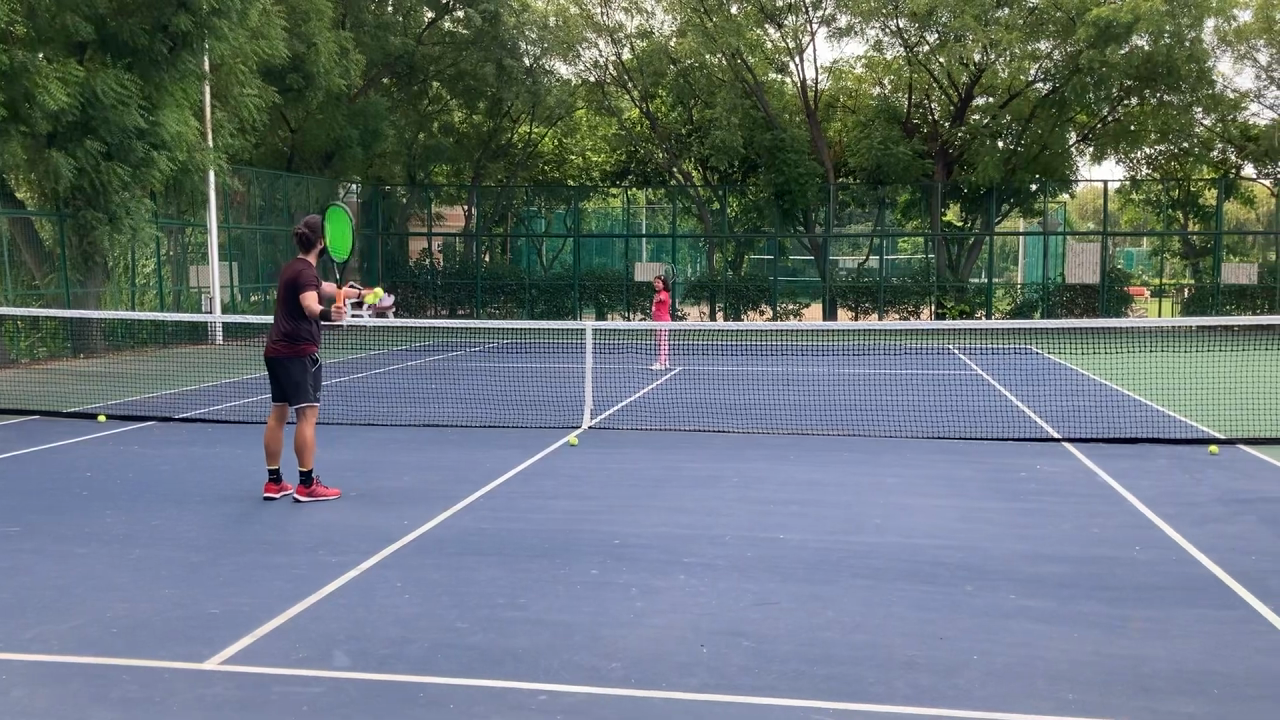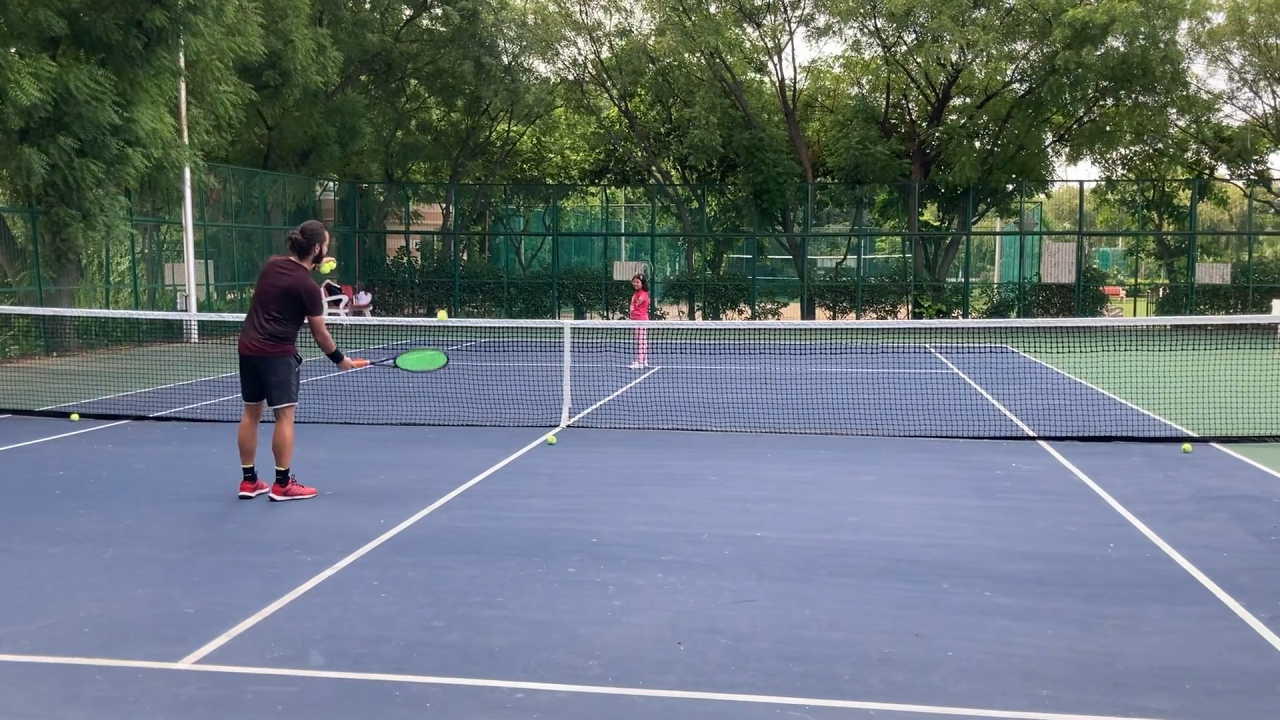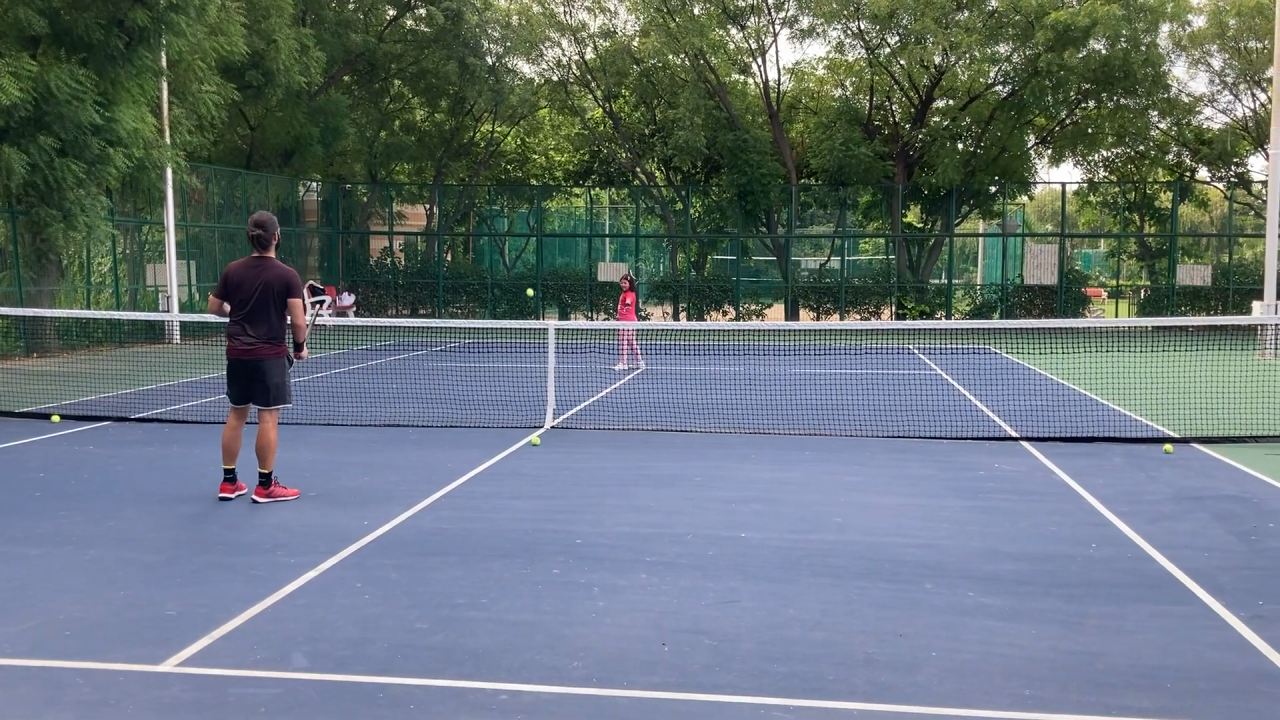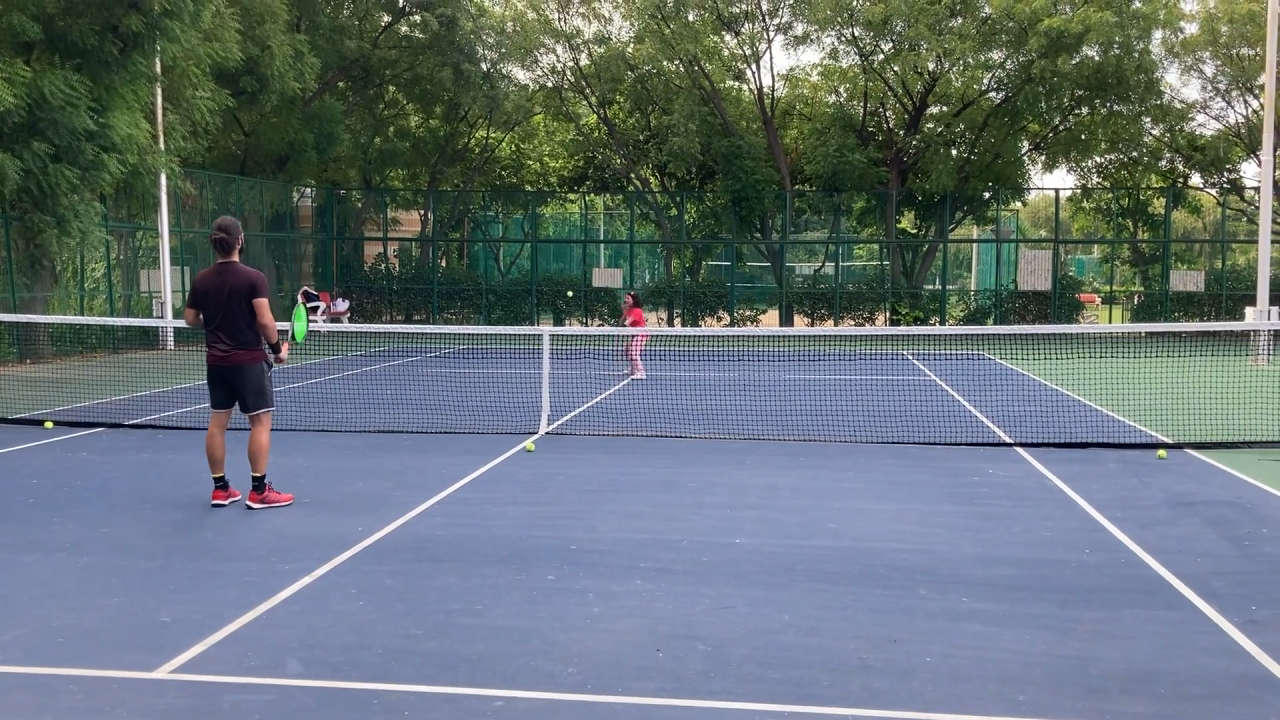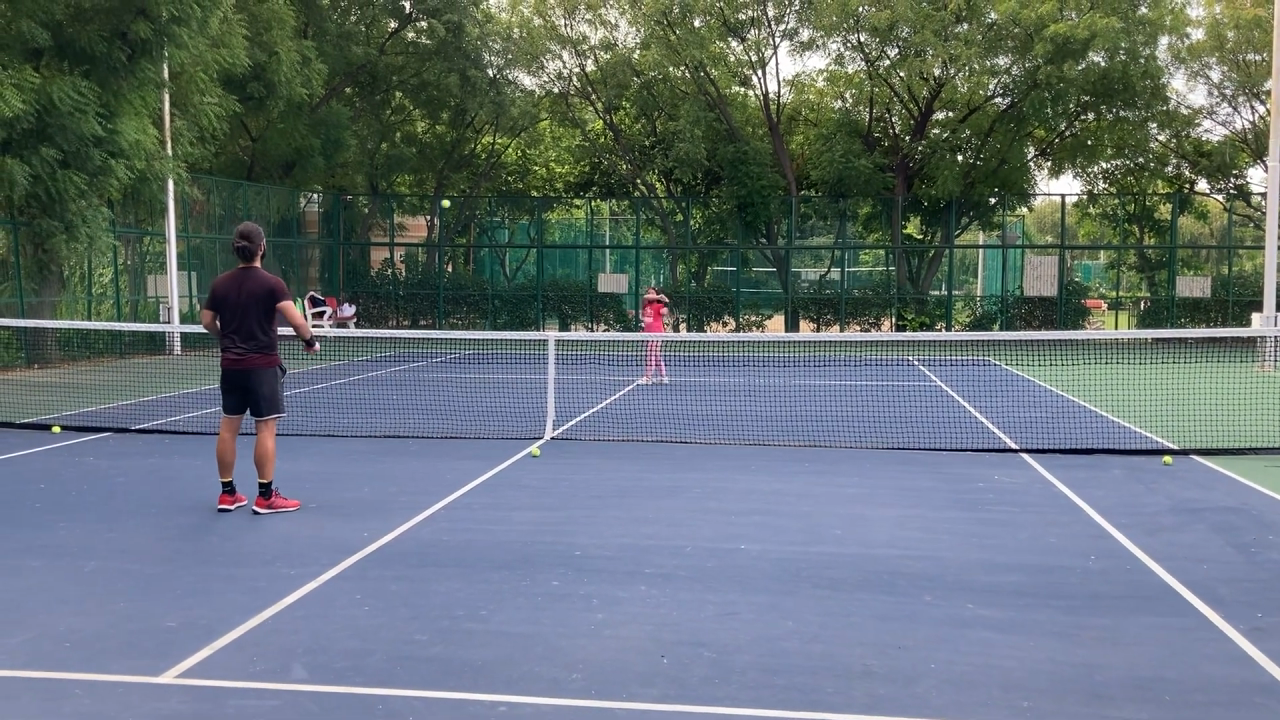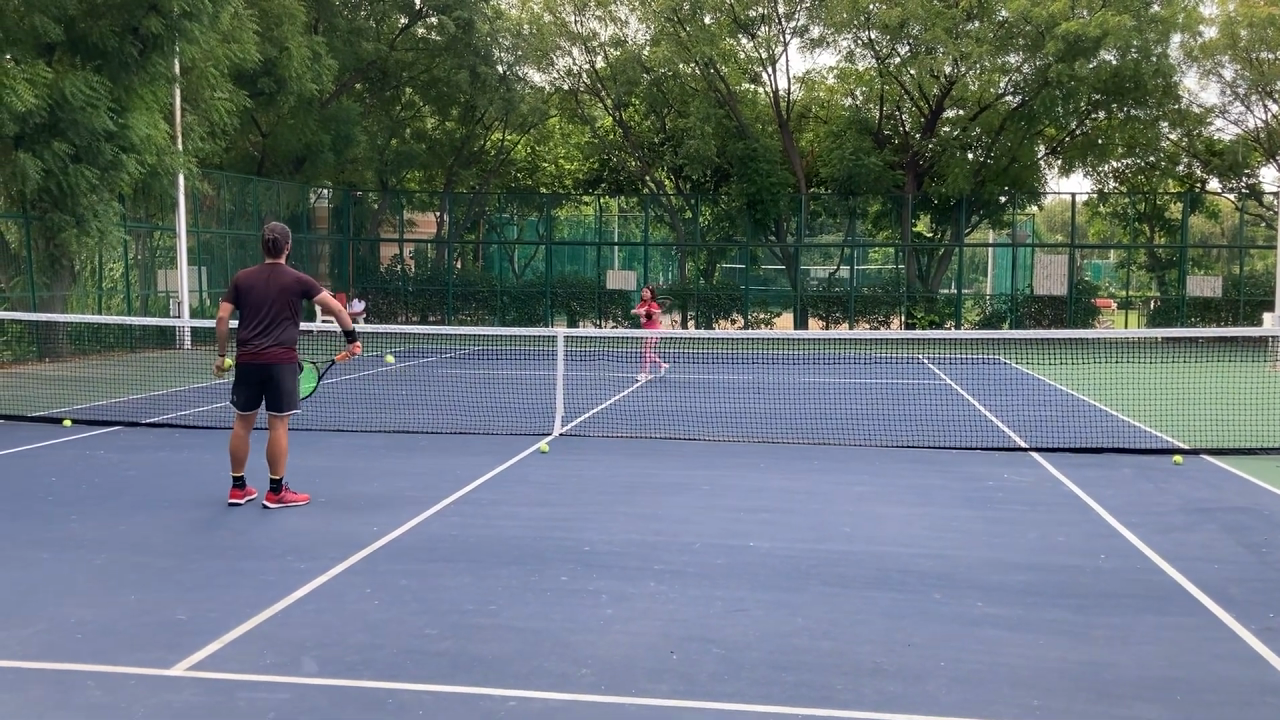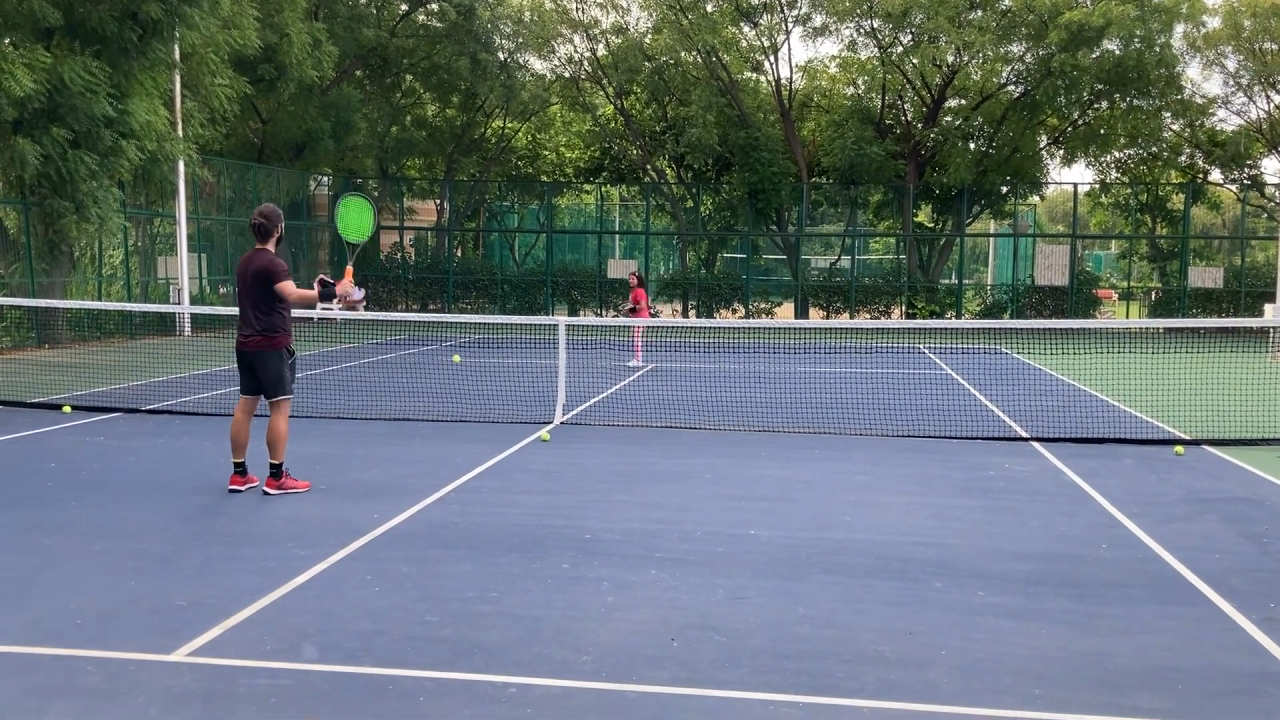
dt=0.7s
person 1, frame 1
left shoulder: (296, 267)
right shoulder: (305, 273)
left elbow: (323, 287)
right elbow: (310, 307)
left wrist: (351, 292)
right wrist: (328, 313)
left hip: (277, 350)
right hip: (298, 353)
left knee: (278, 415)
right knee: (307, 416)
left ankle: (274, 482)
right ankle: (306, 485)
person 1, frame 2
left shoulder: (273, 264)
right shoulder: (308, 286)
right elbow: (320, 333)
left wrist: (315, 265)
right wrist: (339, 359)
left hip: (248, 349)
right hip: (277, 354)
left knee: (250, 414)
right knee: (284, 416)
left ankle: (248, 481)
right ankle: (282, 484)
person 1, frame 3
left shoulder: (232, 270)
right shoulder: (287, 275)
left elbow: (214, 307)
right elbow: (298, 321)
right wrist: (300, 347)
left hip: (237, 354)
right hip: (270, 355)
left knee: (235, 416)
right knee: (268, 418)
left ankle: (229, 482)
right ankle: (265, 485)
person 1, frame 4
left shoulder: (200, 280)
right shoulder: (253, 277)
left elbow: (191, 319)
right elbow: (265, 321)
right wrist: (277, 348)
left hip: (217, 361)
right hip: (249, 360)
left knee: (217, 423)
right knee: (260, 423)
left ankle: (220, 489)
right ankle: (259, 490)
person 1, frame 5
left shoulder: (220, 283)
right shoulder: (270, 283)
left elbow: (207, 322)
right elbow: (295, 319)
right wrist: (310, 341)
left hip: (231, 365)
right hip: (262, 365)
left knee: (228, 427)
right knee: (266, 429)
left ankle: (227, 493)
right ankle: (266, 496)
person 1, frame 6
left shoulder: (242, 278)
right shoulder: (297, 280)
left elbow: (222, 317)
right elbow: (336, 308)
left wrist: (221, 354)
right wrist: (351, 338)
left hip: (247, 361)
right hip: (280, 361)
left knee: (242, 423)
right knee: (278, 425)
left ankle: (238, 487)
right ankle: (276, 491)
person 1, frame 7
left shoulder: (245, 262)
right shoulder: (272, 263)
right elbow: (294, 296)
right wrist: (332, 292)
left hip: (247, 344)
right hip: (272, 345)
left knee: (244, 407)
right knee: (279, 409)
left ankle: (239, 474)
right ankle: (276, 477)
